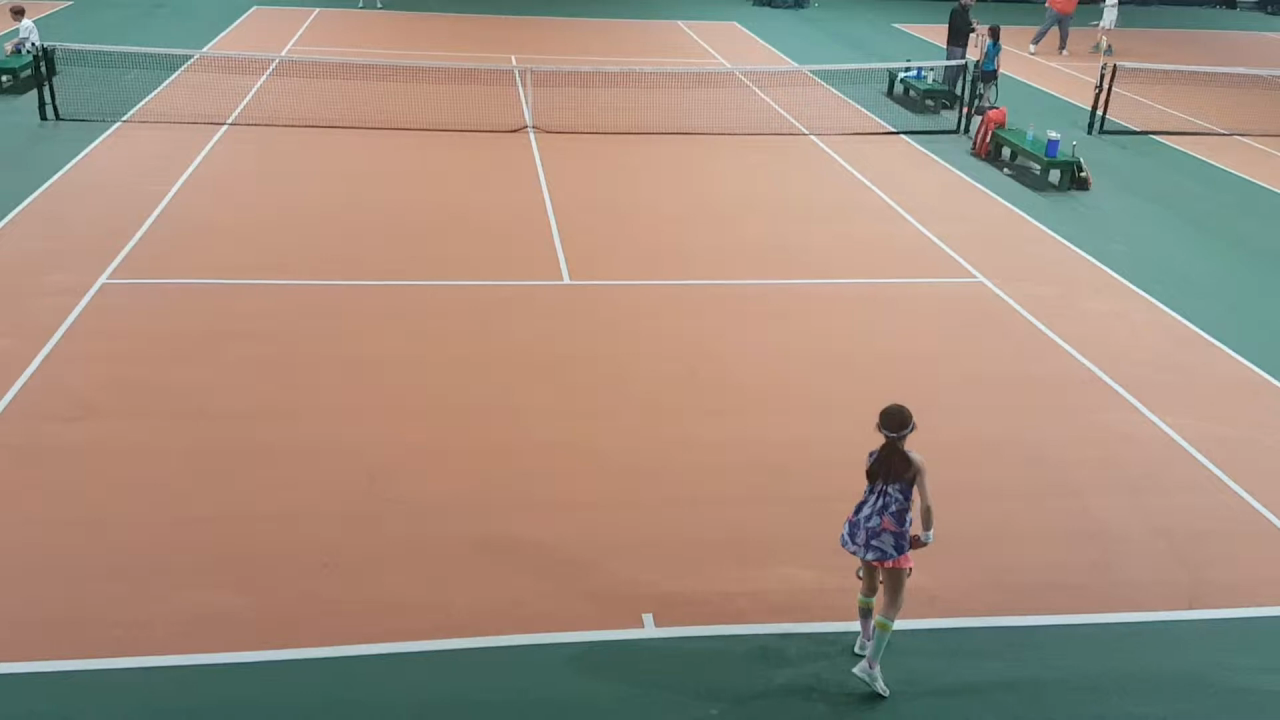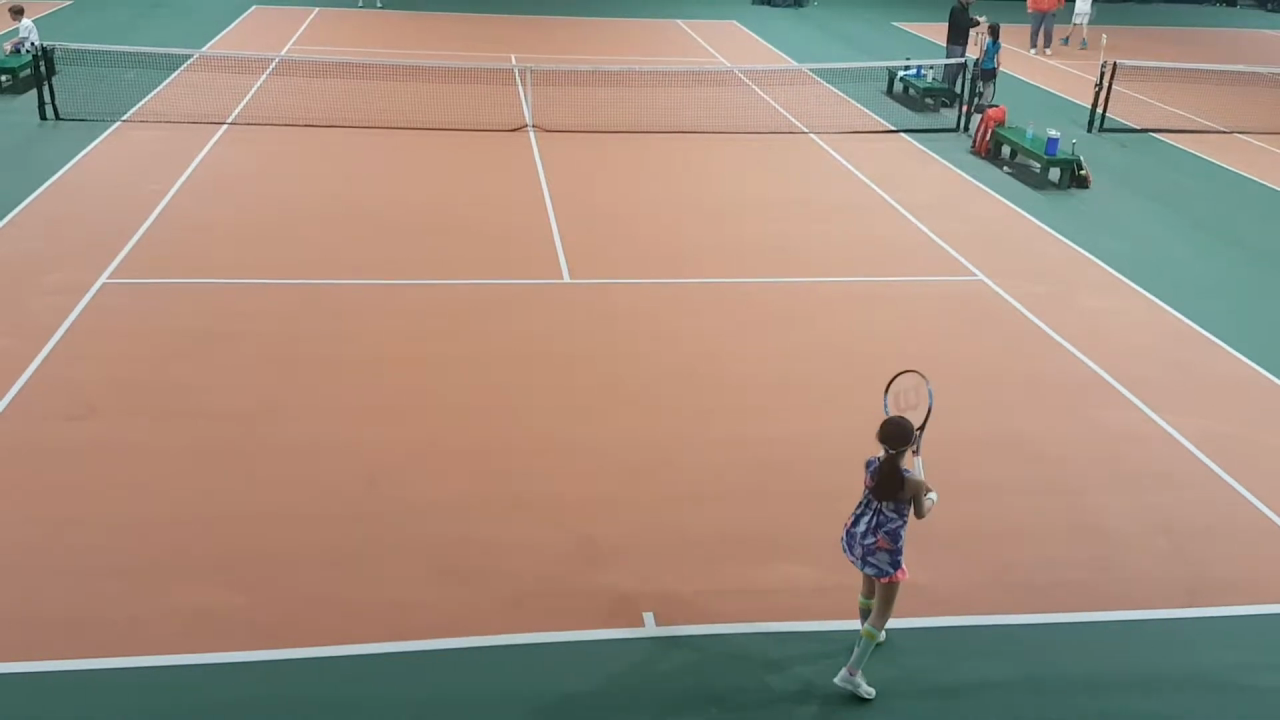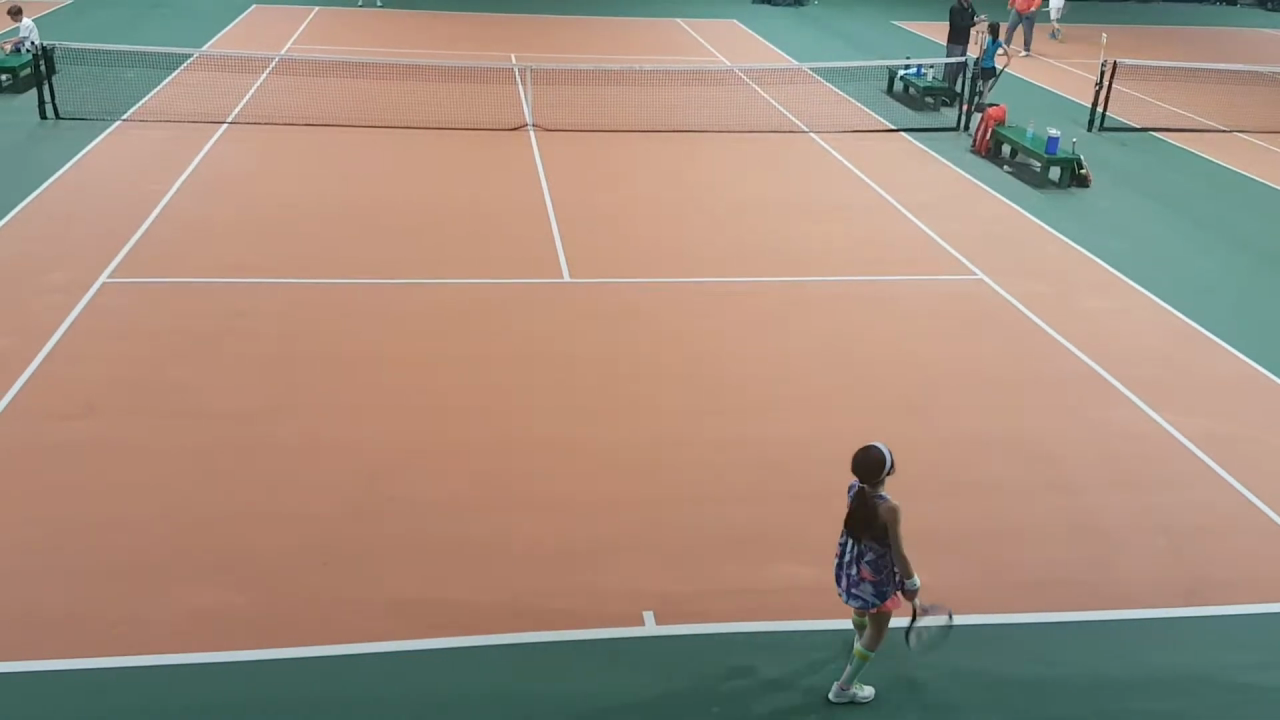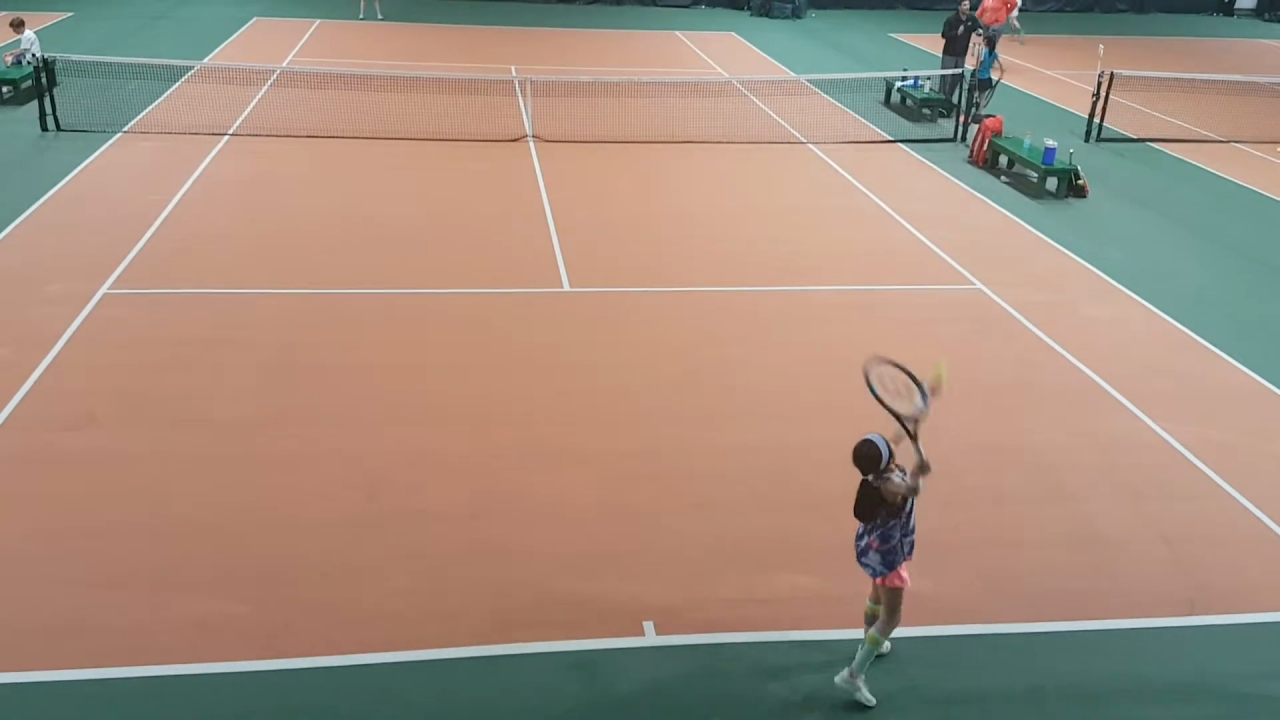
dt=0.7s
person 1, frame 1
left shoulder: (873, 458)
right shoulder: (915, 462)
right elbow: (925, 504)
right wrist: (927, 535)
left hip: (861, 527)
right hip: (888, 535)
left knee: (869, 584)
right knee: (893, 600)
left ankle: (866, 637)
right ankle: (871, 663)
person 1, frame 2
left shoulder: (870, 465)
right shoulder: (914, 482)
right elbow: (920, 514)
right wrist: (932, 496)
left hip: (857, 536)
right hip: (884, 547)
left knee: (869, 586)
right knee: (882, 611)
left ankle: (869, 634)
right ankle: (851, 672)
person 1, frame 3
left shoulder: (854, 490)
right shoulder: (889, 509)
right elbow: (898, 554)
right wrist: (912, 583)
left hip: (849, 568)
right hip: (874, 577)
left knee: (861, 607)
right knee: (877, 633)
left ankle: (861, 638)
right ankle: (844, 687)
person 1, frame 4
left shoulder: (878, 474)
right shoulder: (890, 486)
left elbow: (902, 439)
right elbow: (911, 488)
right wrist: (916, 473)
left hip: (872, 548)
right hip: (887, 556)
left knee: (877, 597)
right knee: (891, 618)
left ankle: (871, 645)
right ankle: (853, 674)
